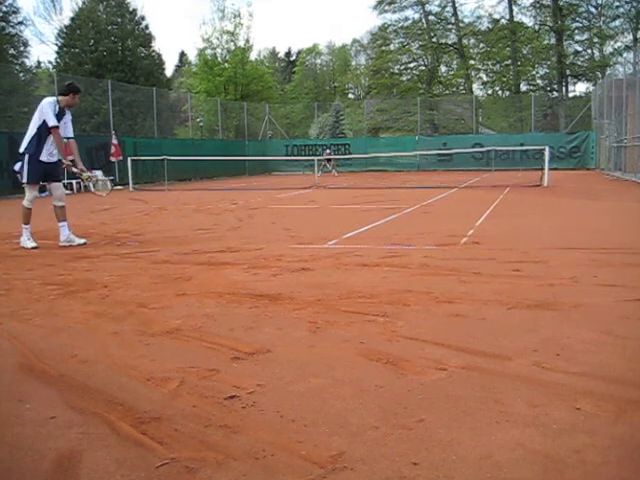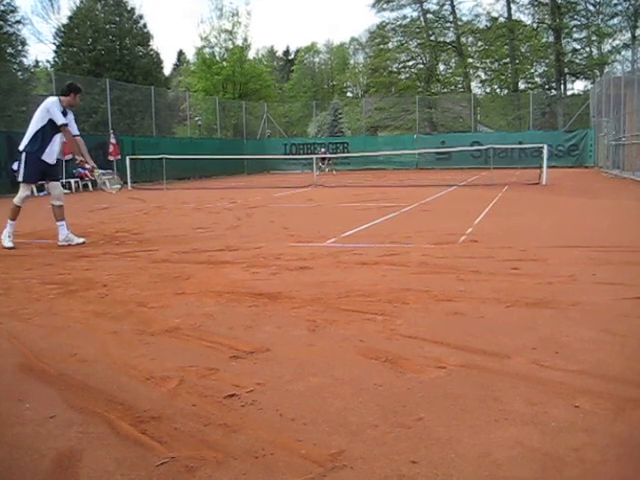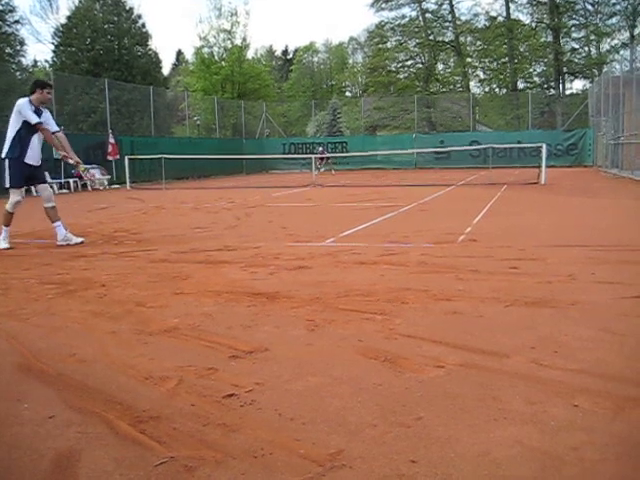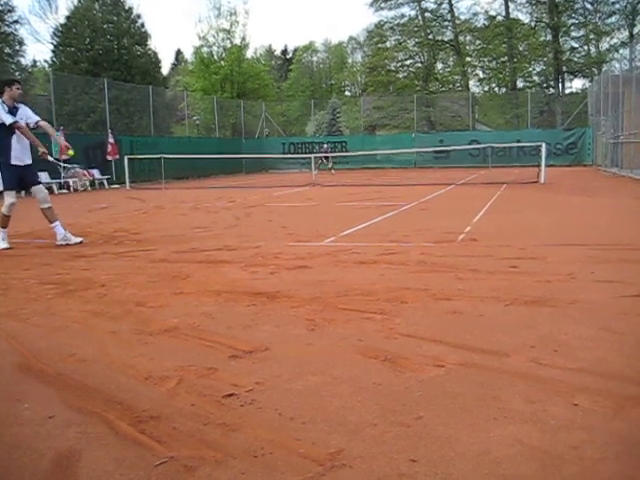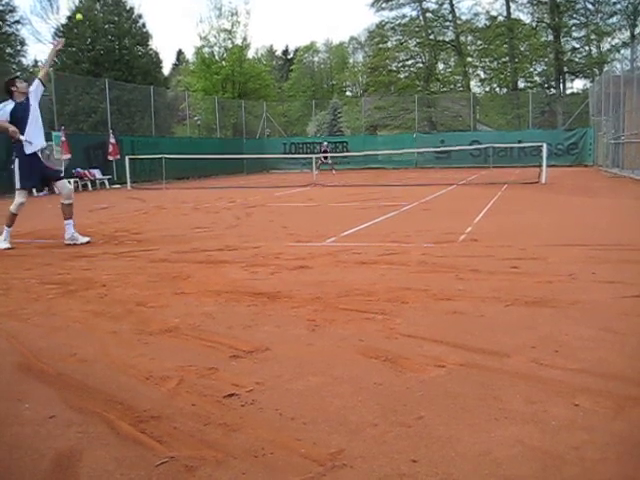
dt=0.4s
person 1, frame 1
left shoulder: (67, 114)
right shoulder: (48, 103)
left elbow: (70, 139)
right elbow: (55, 132)
left wrist: (79, 163)
right wrist: (65, 158)
left hip: (51, 158)
right hip: (33, 154)
left knee: (59, 194)
right knee: (31, 195)
left ankle: (65, 235)
right ankle: (26, 235)
person 1, frame 2
left shoulder: (68, 114)
right shoulder: (51, 102)
left elbow: (77, 138)
right elbow: (66, 132)
left wrist: (89, 160)
right wrist: (77, 155)
left hip: (50, 158)
right hip: (32, 153)
left knee: (58, 194)
right knee: (24, 193)
left ankle: (64, 235)
person 1, frame 3
left shoulder: (44, 112)
right shoulder: (22, 104)
left elbow: (58, 134)
right elbow: (42, 129)
left wrist: (73, 156)
right wrist: (61, 150)
left hip: (34, 161)
right hip: (15, 159)
left knee: (48, 195)
right knee: (16, 198)
left ankle: (62, 235)
person 1, frame 4
left shoulder: (22, 109)
left elbow: (42, 123)
right elbow: (19, 127)
left wrist: (59, 140)
right wrist: (40, 146)
left hip: (25, 162)
left knee: (43, 196)
left ankle: (61, 234)
person 1, frame 5
left shoulder: (33, 96)
left elbow: (44, 71)
left wrist: (54, 50)
left hip: (42, 154)
right hip: (25, 157)
left knee: (66, 190)
right knee: (21, 199)
left ankle: (70, 234)
